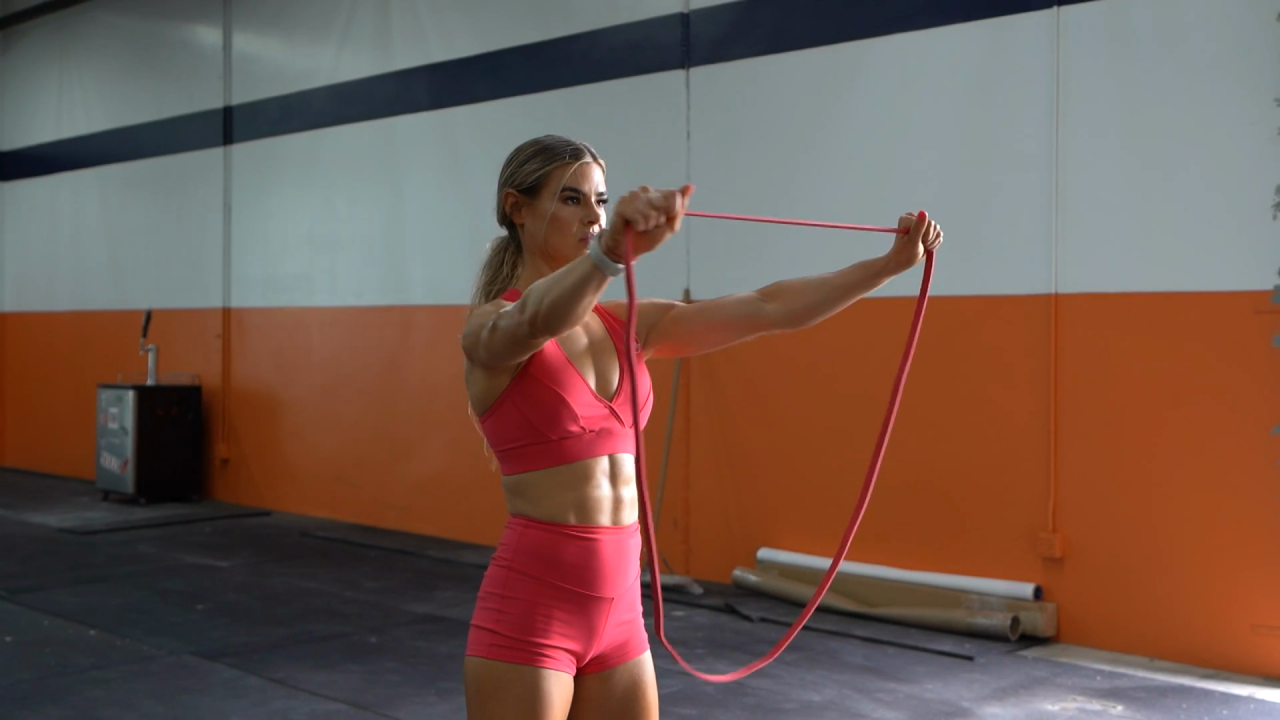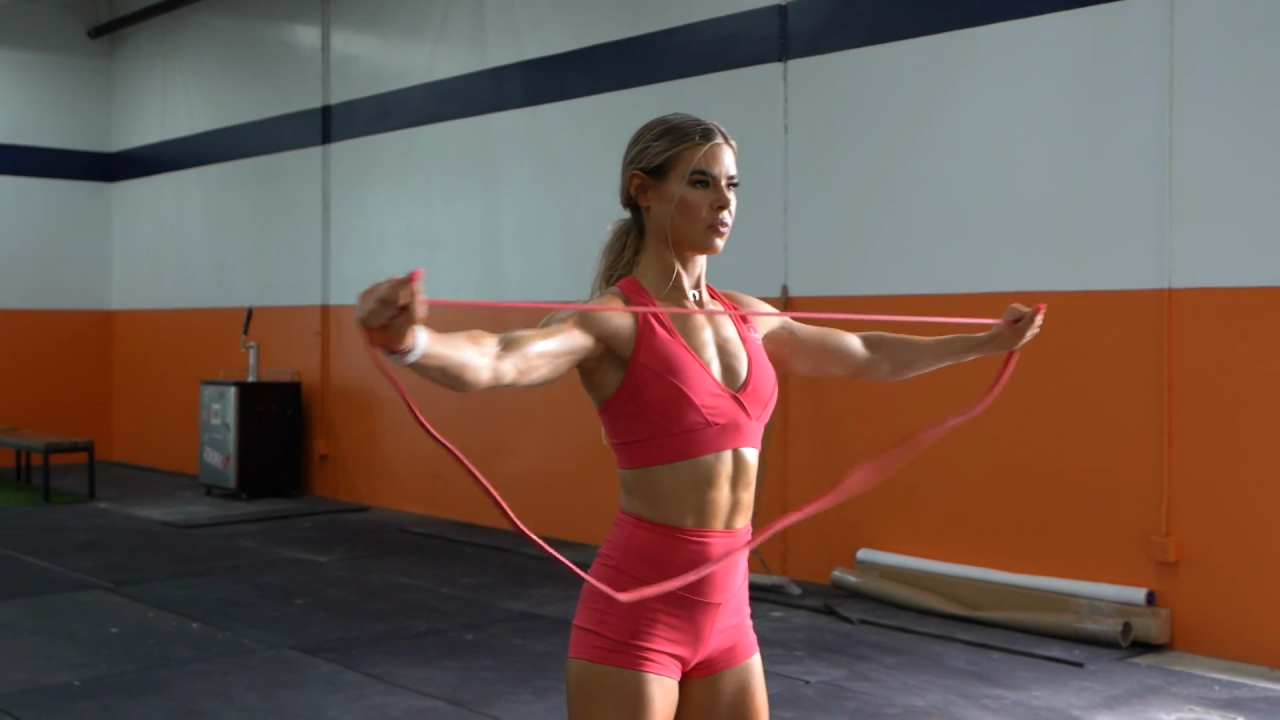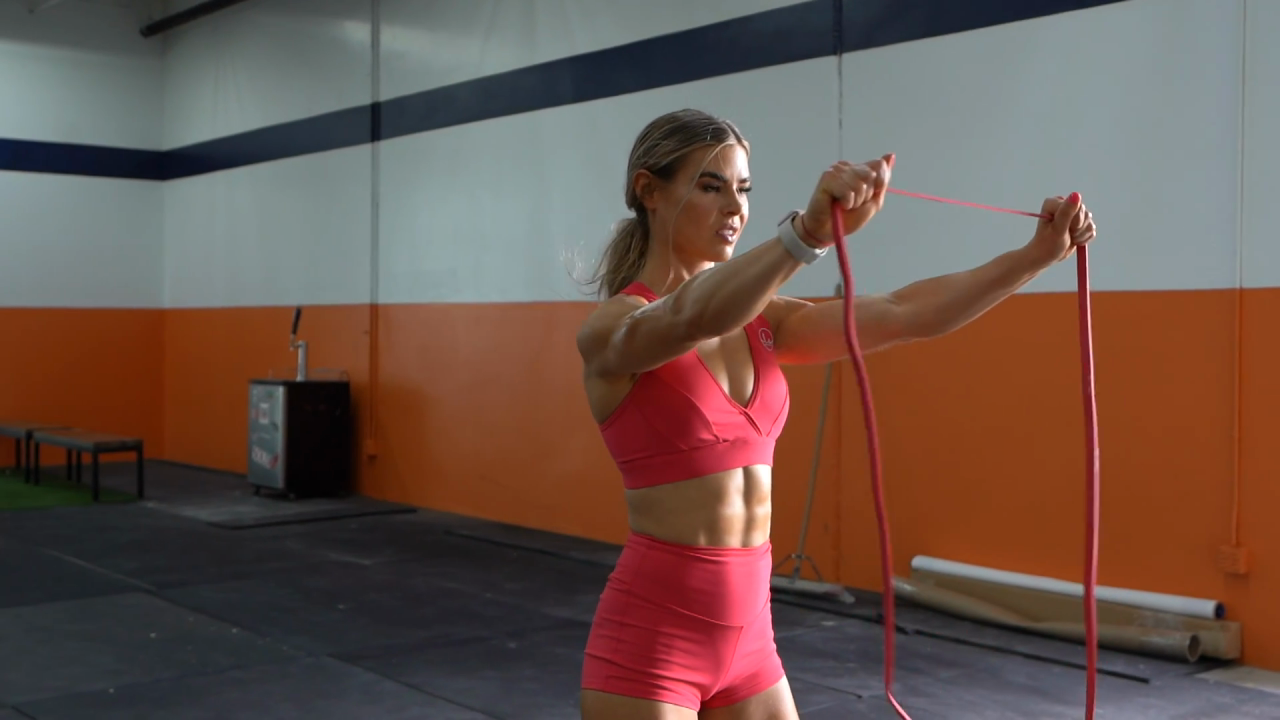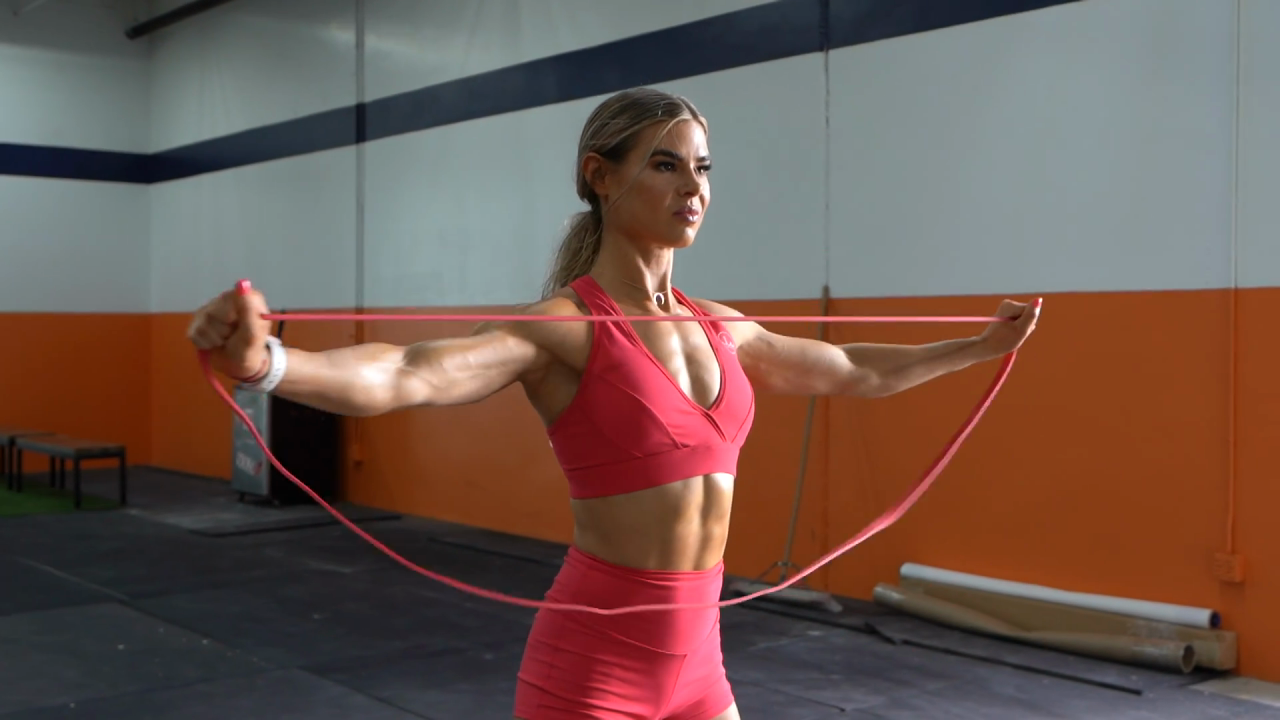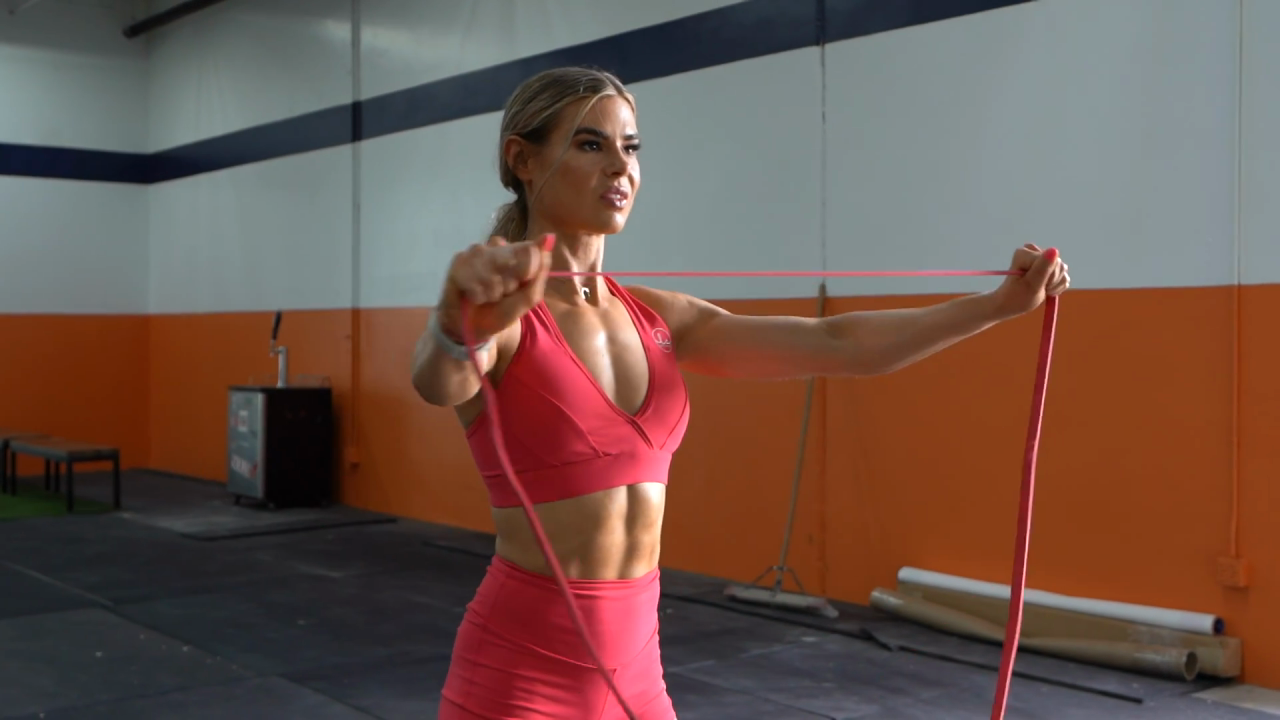
dt=1s
person 1, frame 1
left shoulder: (626, 325)
right shoulder: (496, 329)
left elbow: (767, 309)
right elbow: (535, 324)
left wrist: (891, 263)
right wrist: (608, 251)
left hip: (616, 612)
right hip: (527, 615)
person 1, frame 2
left shoulder: (742, 317)
right shoulder: (605, 322)
left elbow: (866, 356)
right elbow: (488, 364)
left wrist: (988, 339)
right wrist: (406, 340)
left hip: (721, 612)
right hip: (636, 616)
person 1, frame 3
left shoulder: (760, 323)
right shoulder: (614, 326)
left elbow: (906, 313)
right elbow: (697, 318)
left wrist: (1036, 254)
right wrist: (809, 235)
left hip: (746, 641)
right hip: (649, 643)
person 1, frame 4
left shoulder: (716, 325)
right shoulder: (557, 326)
left elbow: (856, 371)
right elbow: (403, 375)
left wrist: (984, 347)
right wrist: (263, 363)
person 1, frame 5
left shoulder: (658, 317)
right shoulder: (473, 322)
left elbow: (837, 344)
right elbow: (442, 377)
left wrist: (1001, 303)
right wrist: (465, 319)
